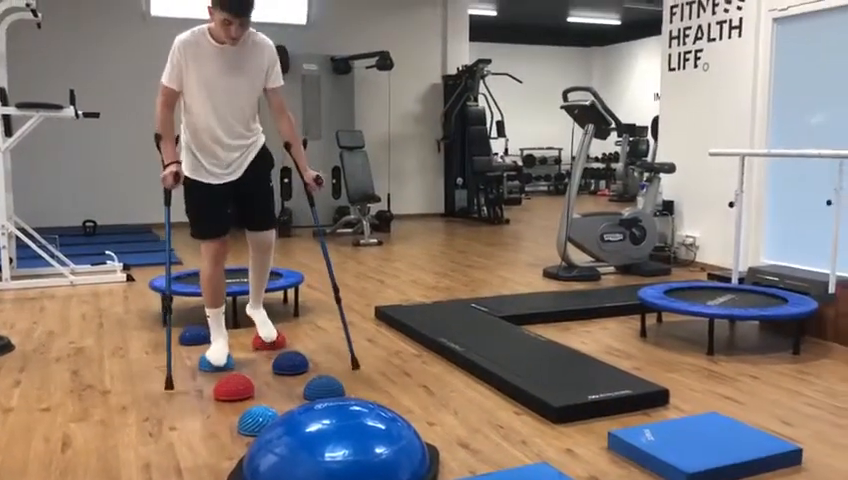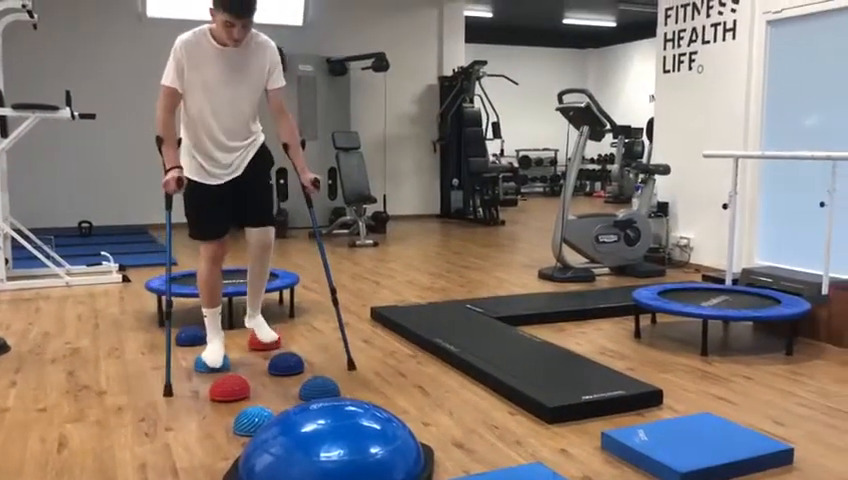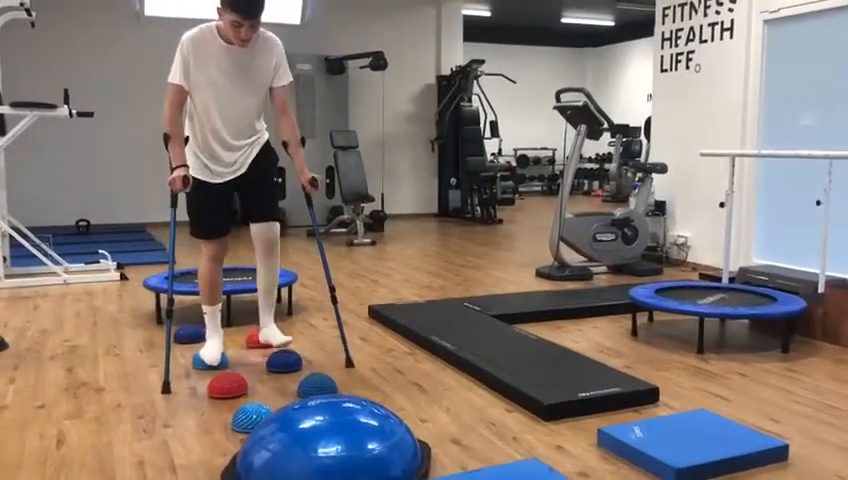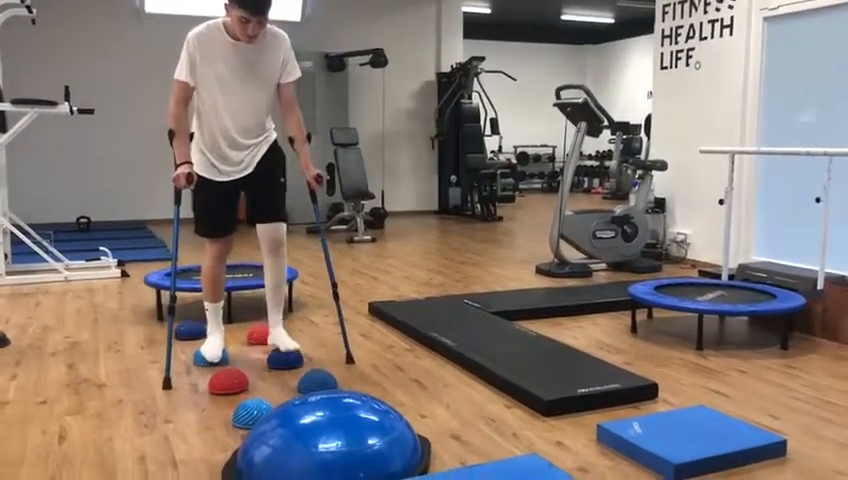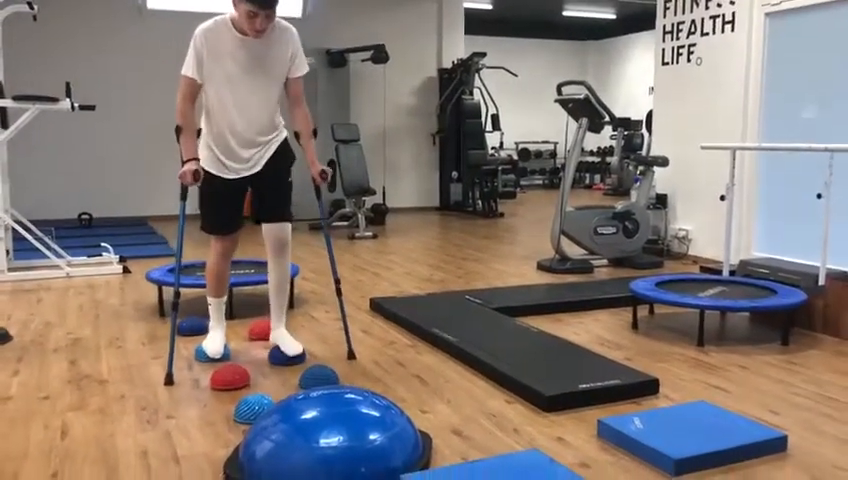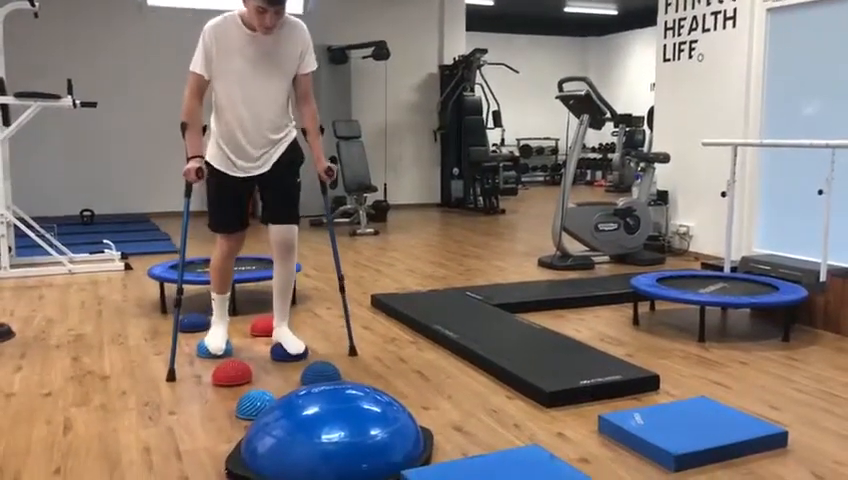
dt=0.2s
person 1, frame 1
left shoulder: (264, 48)
right shoulder: (186, 46)
left elbow: (279, 111)
right elbow: (165, 106)
left wrist: (303, 166)
right wrist: (171, 160)
left hip: (251, 157)
right hip: (202, 166)
left knee: (263, 240)
right knee: (214, 251)
left ankle: (256, 306)
right ankle: (218, 335)
person 1, frame 2
left shoulder: (266, 49)
right shoulder: (187, 46)
left elbow: (280, 112)
right elbow: (167, 108)
left wrist: (302, 169)
right wrist: (172, 165)
left hip: (251, 156)
right hip: (202, 165)
left knee: (262, 239)
right knee: (212, 251)
left ankle: (254, 314)
right ankle: (214, 337)
person 1, frame 3
left shoulder: (272, 47)
right shoulder: (193, 43)
left elbow: (283, 111)
right elbow: (173, 107)
left wrist: (301, 167)
right wrist: (179, 164)
left hip: (255, 153)
right hip: (205, 163)
left knee: (268, 238)
right knee: (213, 249)
left ankle: (267, 323)
right ankle: (213, 334)
person 1, frame 4
left shoulder: (279, 43)
right shoulder: (200, 40)
left elbow: (290, 107)
right elbow: (179, 104)
left wrist: (306, 163)
right wrist: (183, 160)
left hip: (262, 153)
right hip: (211, 161)
left knee: (275, 239)
right knee: (218, 247)
left ankle: (276, 327)
right ankle: (214, 331)
person 1, frame 5
left shoulder: (288, 37)
right shoulder: (207, 35)
left elbow: (297, 102)
right elbow: (186, 100)
left wrist: (312, 159)
right wrist: (190, 157)
left hip: (271, 152)
right hip: (219, 157)
left knee: (279, 239)
right knee: (223, 244)
left ankle: (279, 328)
right ankle: (216, 326)
person 1, frame 6
left shoulder: (298, 33)
right shoulder: (217, 31)
left elbow: (305, 99)
right elbow: (194, 96)
left wrist: (319, 156)
right wrist: (194, 154)
left hip: (280, 152)
right hip: (227, 156)
left knee: (285, 241)
right knee: (228, 243)
left ankle: (281, 326)
right ankle: (219, 321)
